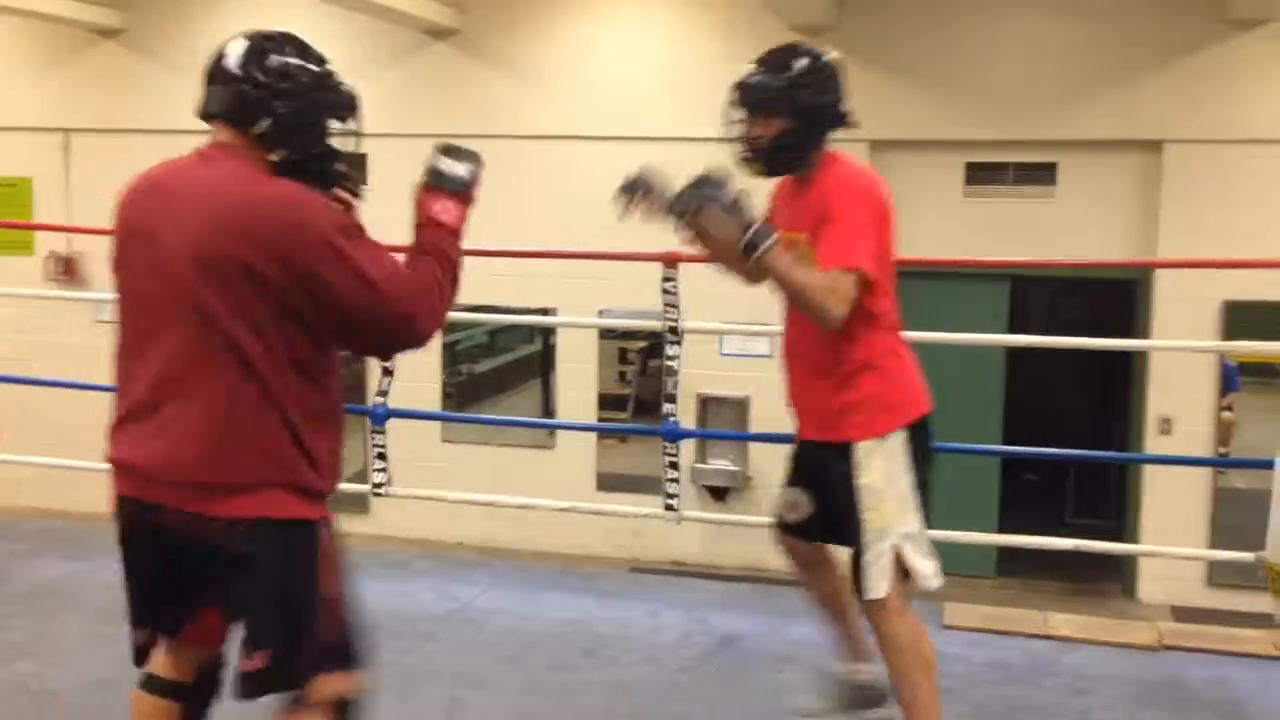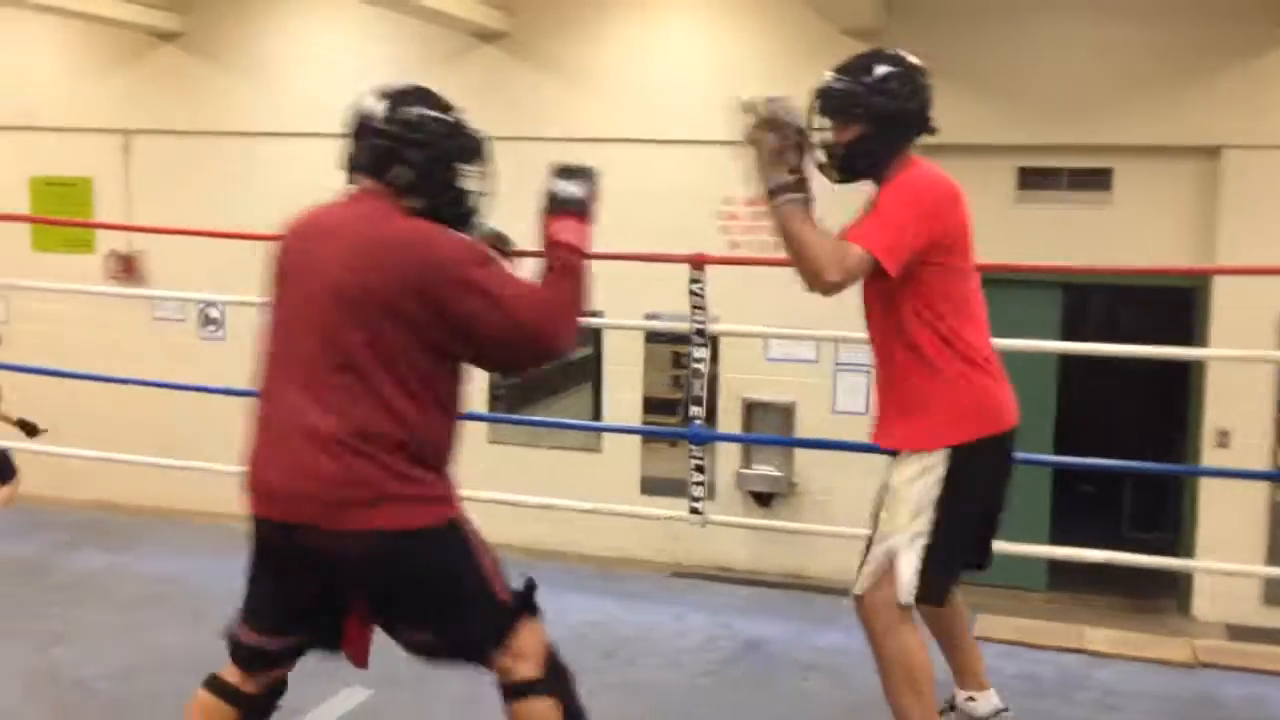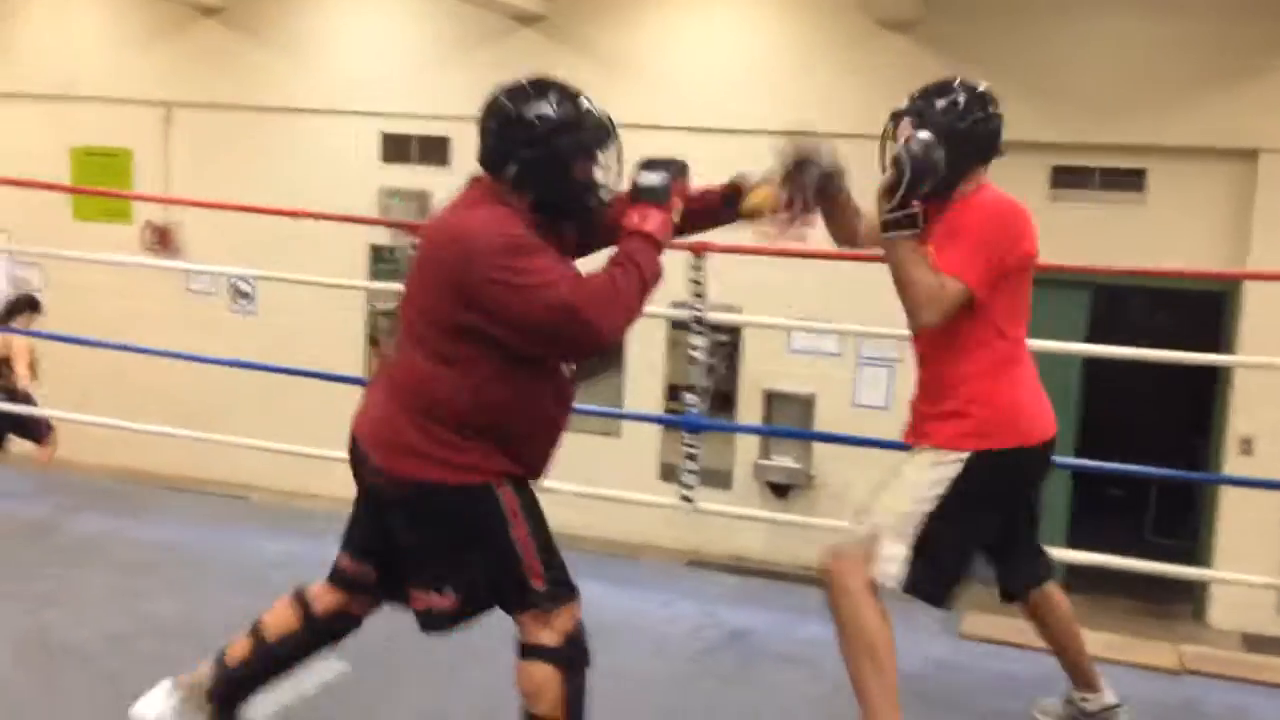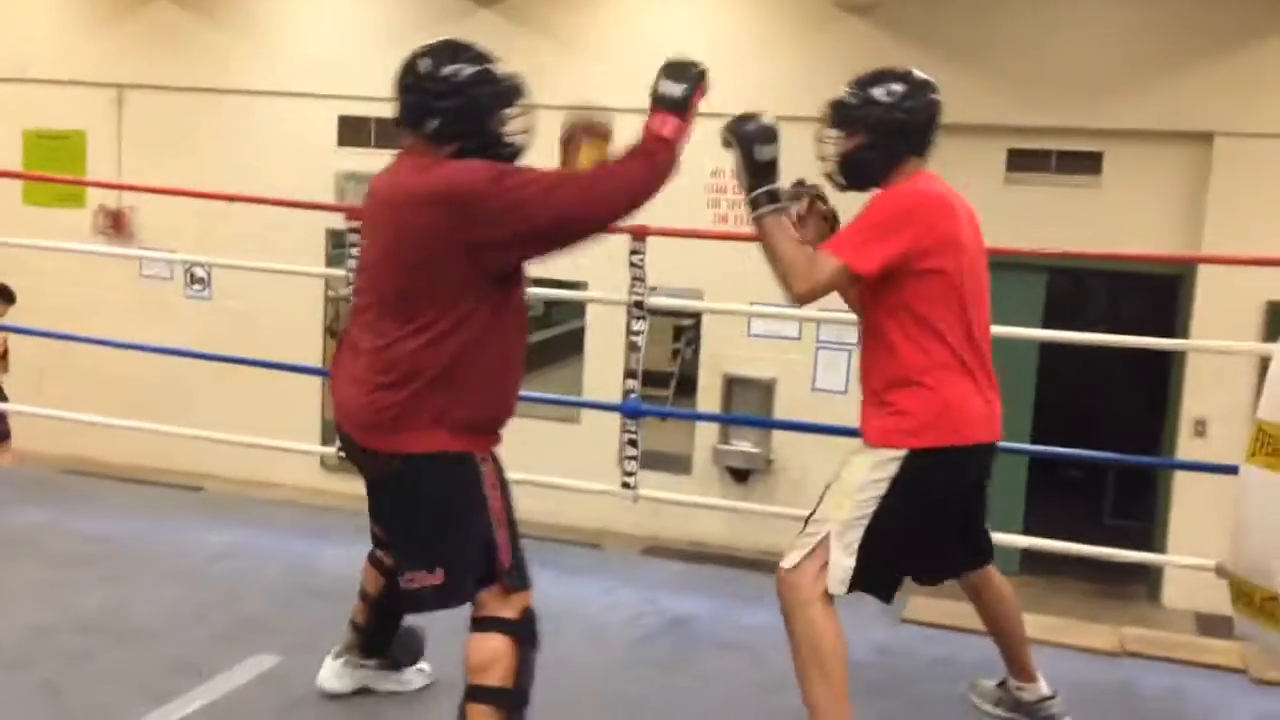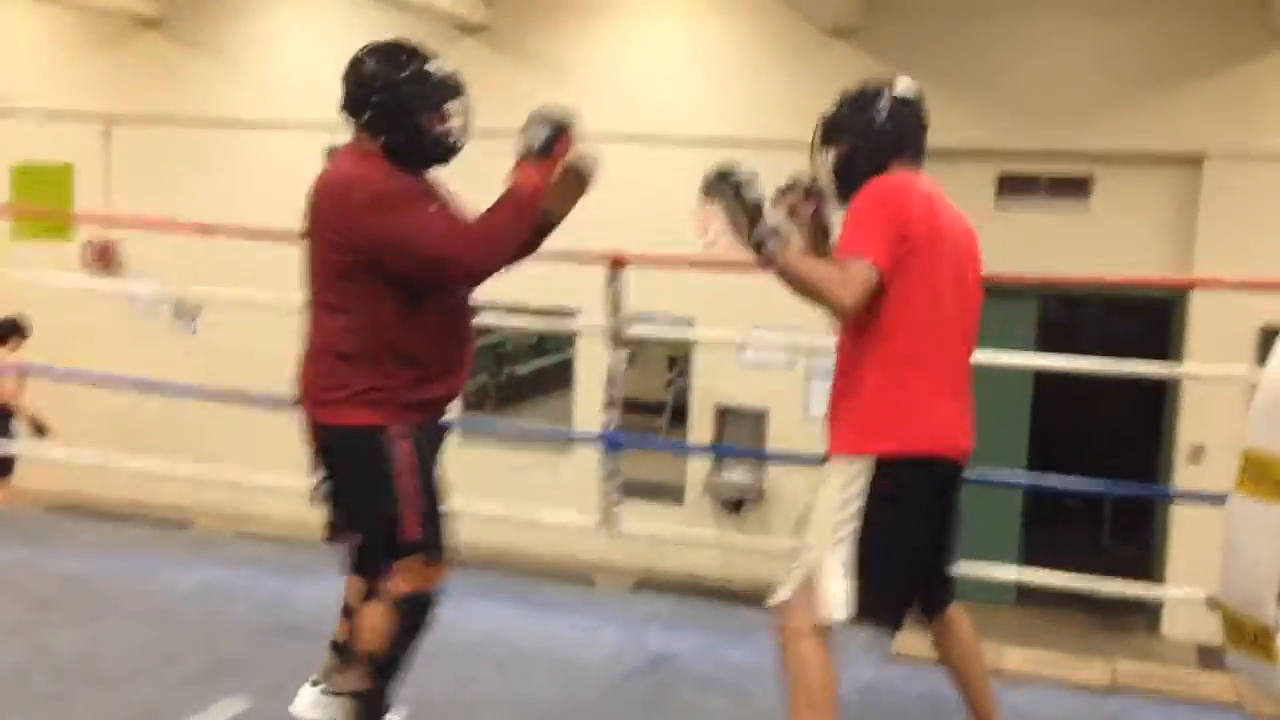
dt=0.3s
person 1, frame 1
left shoulder: (145, 194)
right shoulder: (284, 211)
right elbow: (403, 318)
right wrist: (443, 207)
left hip: (150, 482)
right hip: (255, 493)
left knee: (179, 657)
person 1, frame 2
left shoulder: (307, 233)
right shoulder: (426, 253)
right elbow: (540, 334)
right wrist: (568, 233)
left hip: (285, 494)
right hip: (388, 510)
left knee: (255, 665)
right knee: (521, 645)
person 1, frame 3
left shoulder: (517, 211)
right shoulder: (485, 239)
right elbow: (592, 321)
left wrist: (735, 199)
right wrist: (649, 222)
left hip: (395, 444)
right hip: (454, 464)
left knee: (351, 585)
right knee: (551, 622)
person 1, frame 4
left shoulder: (406, 186)
right shoulder: (459, 191)
left elbow: (544, 208)
right elbow: (594, 199)
left wrist: (576, 165)
right wrist: (668, 123)
left hip: (375, 412)
right hip: (426, 429)
left knee: (407, 541)
right knee: (503, 598)
left ankle: (362, 655)
person 1, frame 5
left shoulder: (398, 179)
right shoulder: (359, 186)
left elbow: (464, 256)
right elbow: (461, 255)
left wrist: (552, 193)
right wrist: (534, 172)
left hip: (399, 406)
right hip: (368, 411)
left knee: (383, 556)
right knee: (411, 570)
person 2, frame 1
left shoulder: (852, 188)
right shoulder: (795, 190)
left elbow: (833, 304)
right elbow: (750, 270)
left wrist: (750, 229)
right wrist: (675, 207)
left hip: (876, 415)
right hip: (827, 415)
left knee: (884, 588)
right knee: (800, 539)
person 2, frame 2
left shoulder: (921, 191)
right shoulder: (898, 192)
left elbow: (829, 274)
right elbow: (824, 268)
left wrist: (784, 185)
right wrist: (784, 172)
left hip: (949, 426)
right hip: (941, 421)
left knee: (883, 598)
right knee: (922, 577)
person 2, frame 3
left shoulder: (992, 211)
right shoulder: (950, 214)
left elbow: (929, 308)
right elbow: (861, 236)
left wrist: (902, 215)
right wrist: (830, 187)
left hip: (975, 437)
right hip: (1010, 433)
left knee: (848, 570)
right knee: (1027, 579)
person 2, frame 4
left shoulder: (907, 203)
right shoulder: (934, 203)
left elbow: (801, 284)
right elbow: (875, 304)
left wrist: (763, 189)
right wrist: (821, 237)
left hip: (917, 433)
right hip: (963, 427)
left knee: (802, 580)
right knee: (969, 563)
person 2, frame 5
left shoulder: (888, 195)
right shoulder: (951, 219)
left elbow: (846, 297)
left wrist: (763, 234)
right wrist: (810, 241)
left hip: (890, 444)
right hip: (940, 444)
left knee: (800, 614)
right knee: (935, 600)
